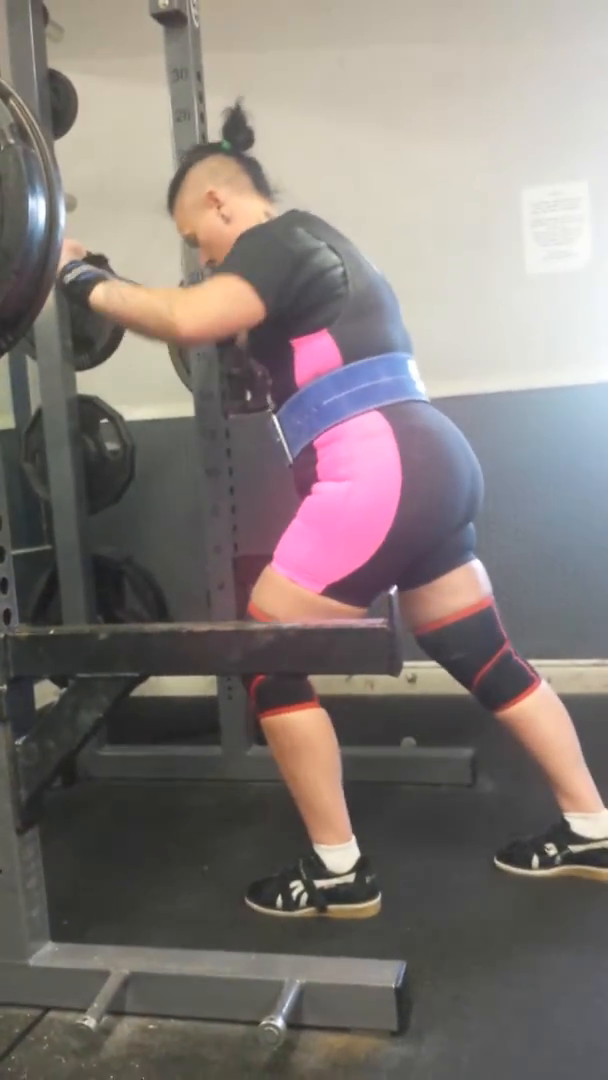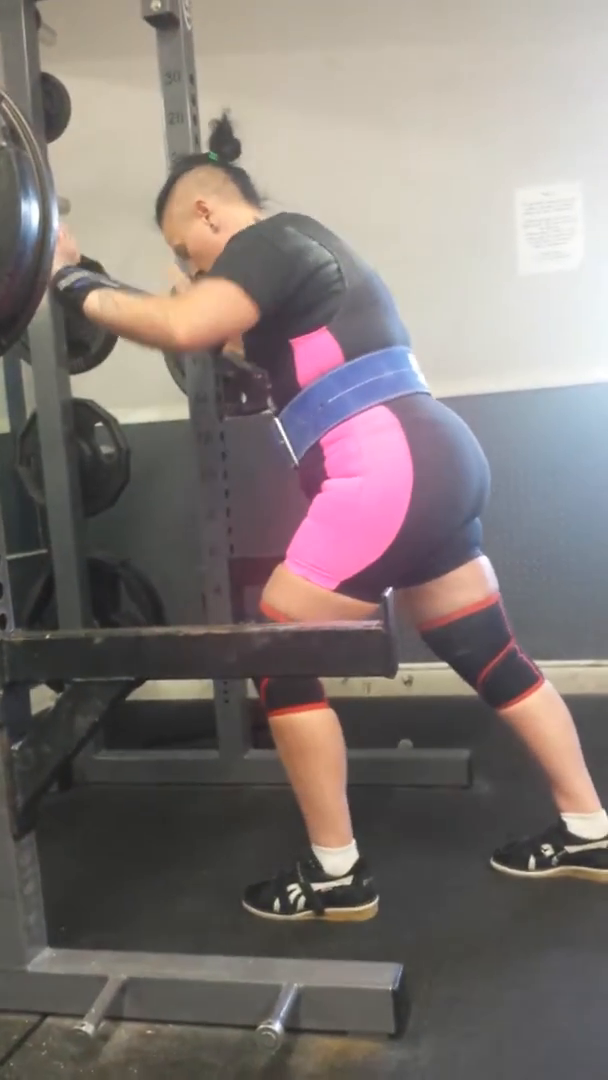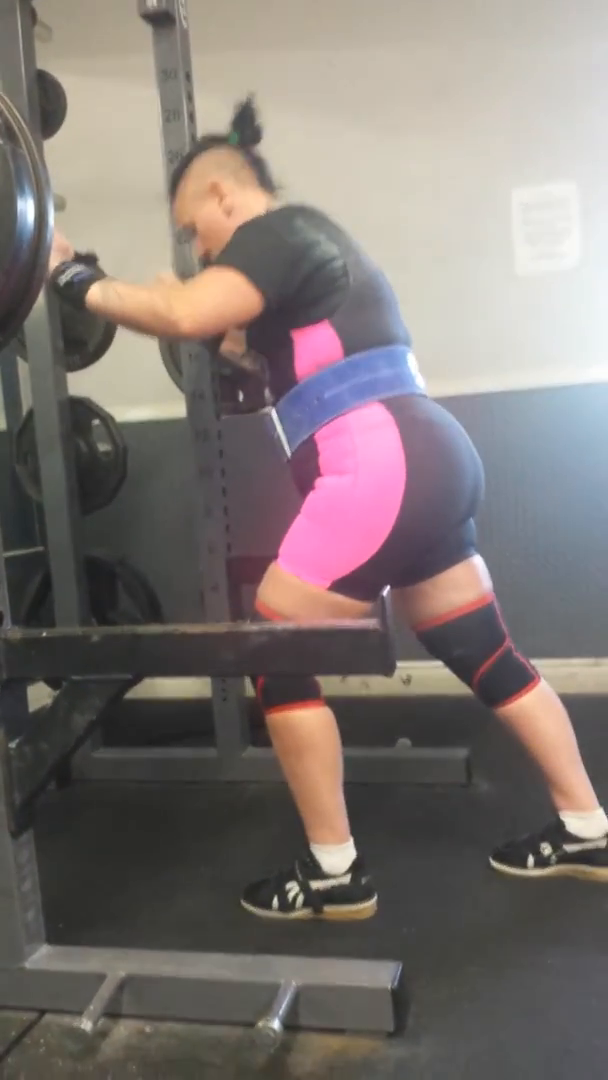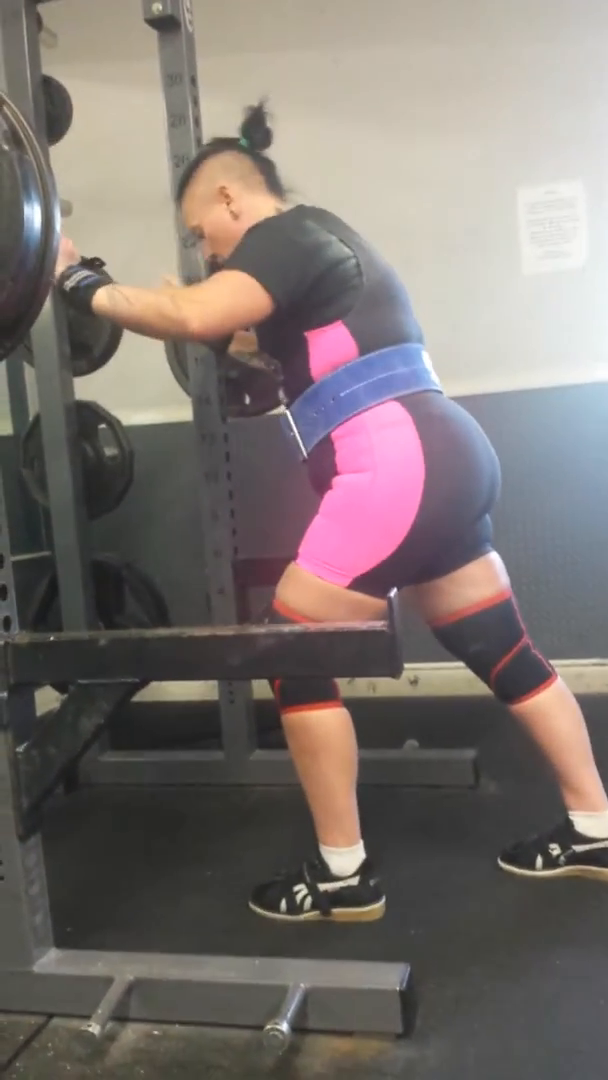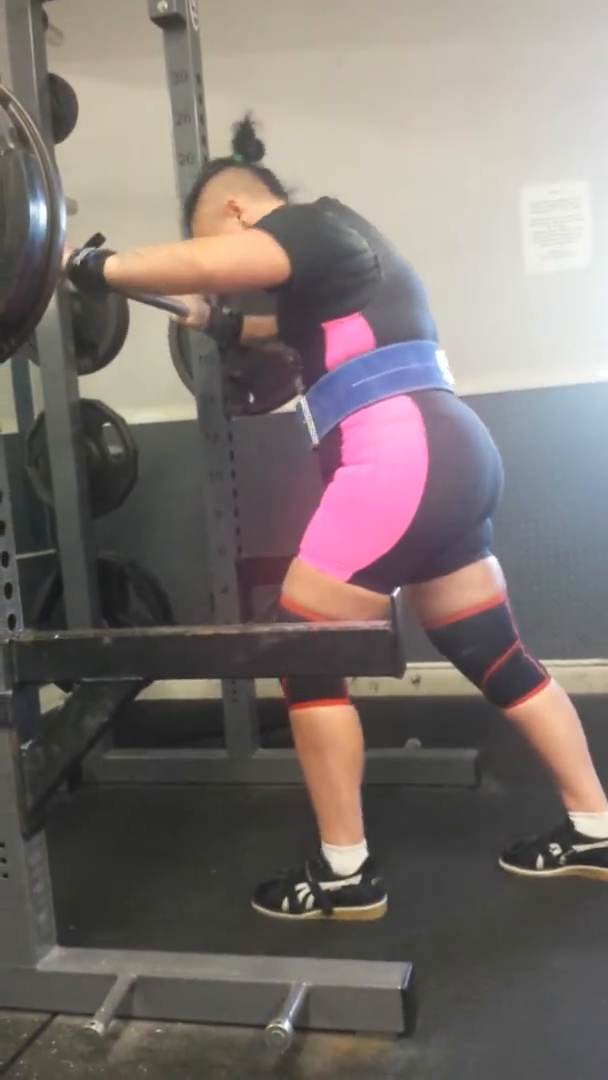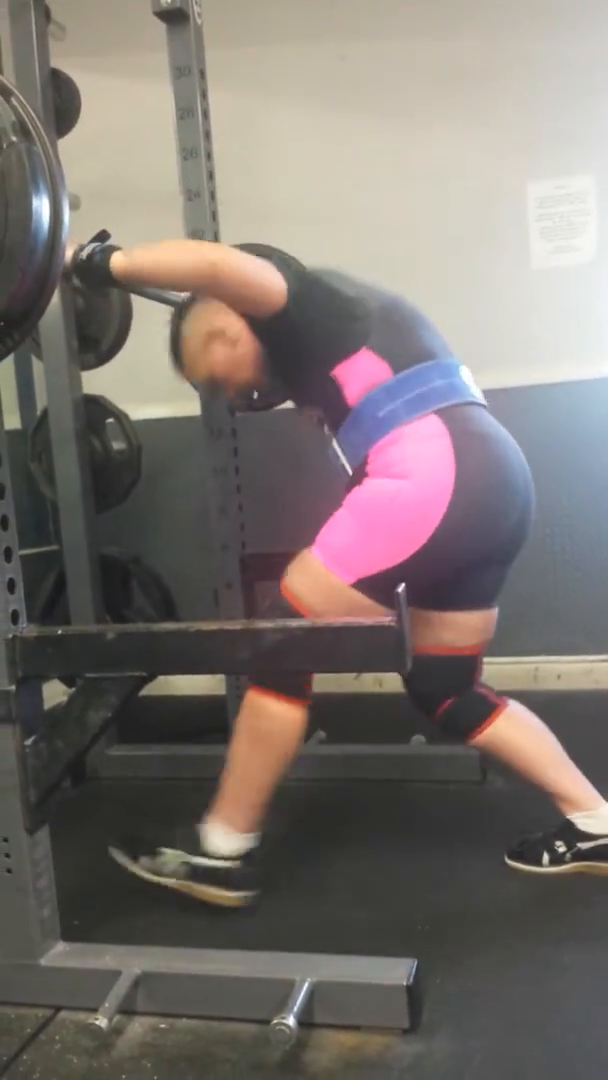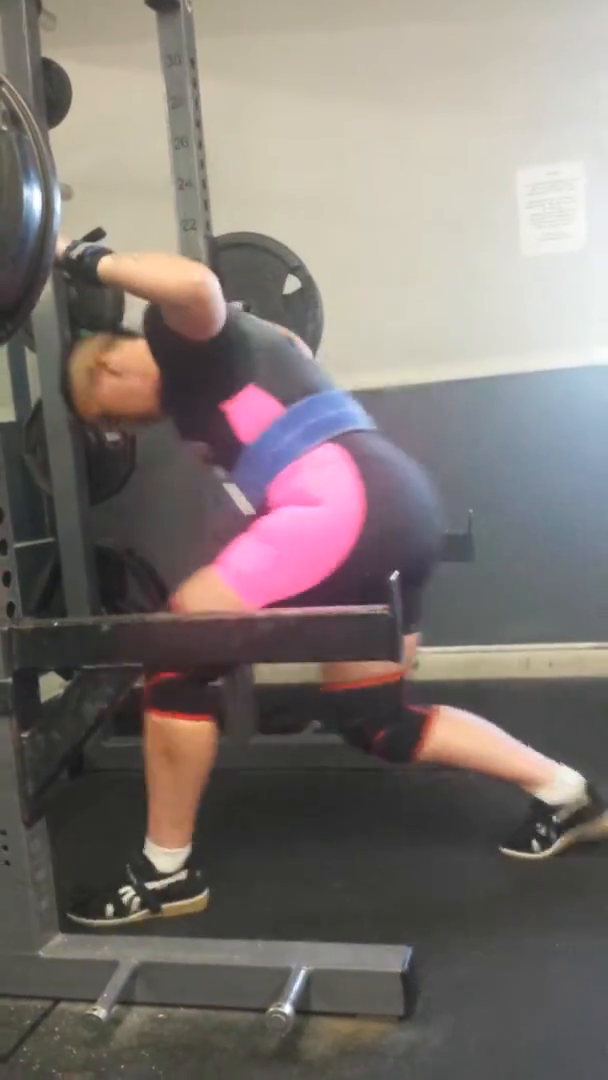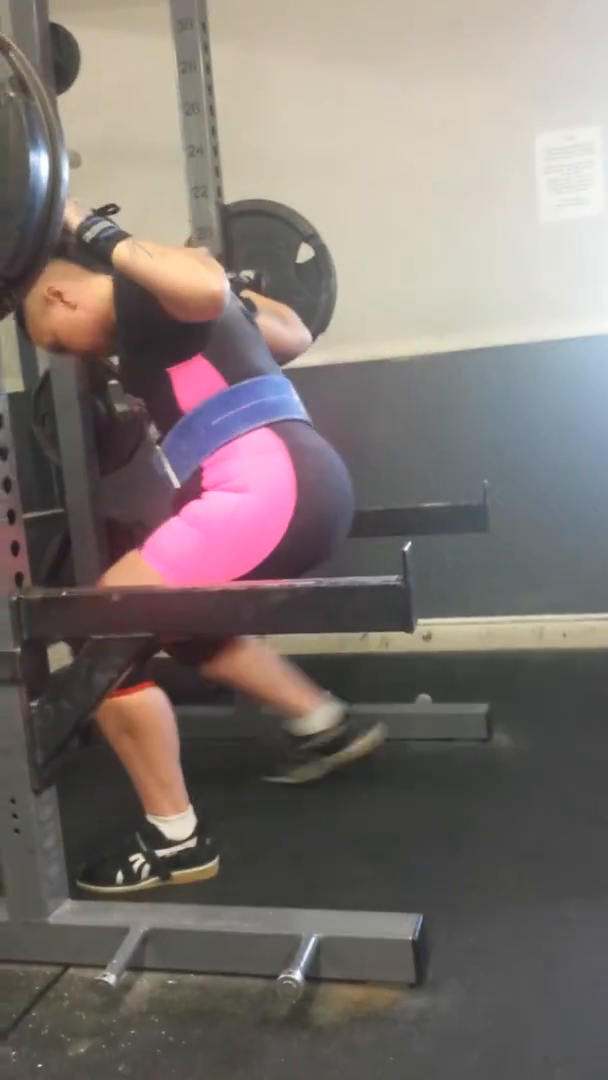
dt=0.3s
person 1, frame 1
left shoulder: (276, 241)
right shoulder: (315, 244)
left elbow: (188, 322)
left wrist: (81, 280)
right wrist: (218, 307)
left hip: (376, 476)
right hip: (433, 464)
left knee: (268, 661)
right knee: (484, 659)
left ankle: (338, 872)
person 1, frame 2
left shoulder: (266, 241)
right shoulder: (304, 247)
left elbow: (183, 327)
left wrist: (74, 286)
right wrist: (230, 337)
left hip: (384, 472)
right hip: (435, 460)
right knee: (488, 655)
left ankle: (337, 876)
person 1, frame 3
left shoulder: (276, 232)
right shoulder: (310, 240)
left elbow: (186, 314)
left wrist: (75, 279)
right wrist: (219, 332)
left hip: (378, 470)
right hip: (431, 460)
right knee: (483, 654)
left ankle: (334, 873)
person 1, frame 4
left shoulder: (288, 234)
right shoulder: (319, 241)
left elbow: (196, 315)
left wrist: (84, 286)
right wrist: (230, 337)
left hip: (395, 467)
right hip: (446, 457)
right knee: (502, 652)
left ankle: (343, 875)
person 1, frame 5
left shoulder: (311, 222)
right shoulder: (332, 246)
left elbow: (206, 264)
left wrist: (95, 268)
right wrist: (225, 324)
left hip: (398, 461)
right hip: (452, 456)
right knee: (495, 656)
left ankle: (344, 874)
person 1, frame 6
left shoulder: (296, 300)
right shoulder: (318, 314)
left elbow: (216, 264)
left wrist: (103, 262)
left hip: (434, 477)
right hip: (490, 475)
right knee: (444, 689)
left ankle: (222, 851)
person 1, frame 7
left shoulder: (185, 345)
right shoulder: (217, 363)
left elbow: (194, 285)
right elbow: (288, 349)
left wrist: (90, 262)
left hip: (339, 506)
right hip: (393, 506)
right knee: (374, 719)
left ankle: (166, 872)
person 1, frame 8
left shoulder: (142, 295)
right shoulder: (166, 300)
left elbow: (206, 287)
right elbow: (294, 334)
left wrist: (99, 237)
right wrist: (247, 292)
left hip: (267, 492)
right hip: (306, 483)
left ankle: (177, 841)
right ankle: (325, 723)
